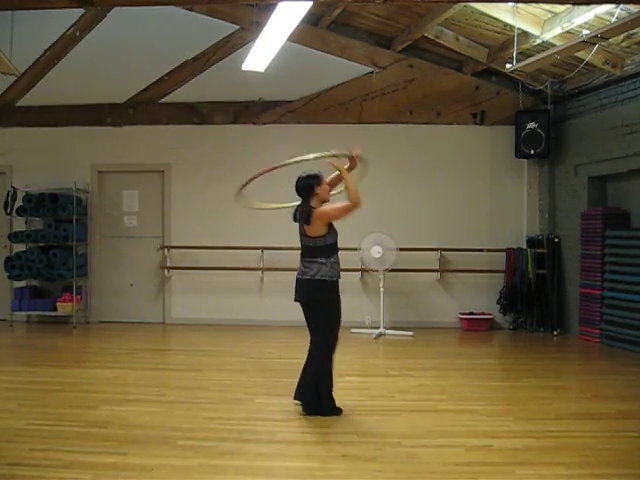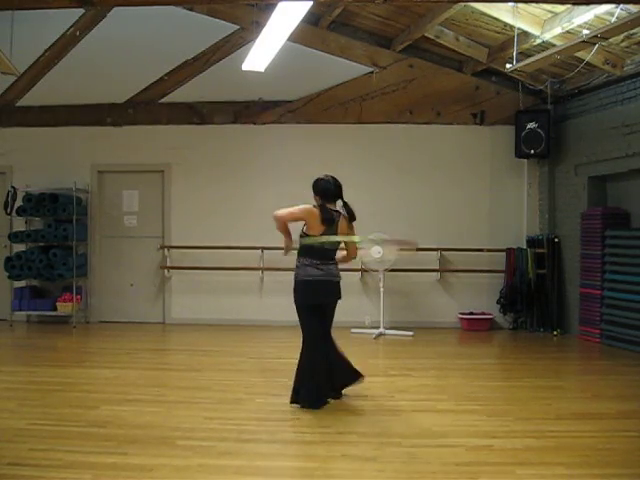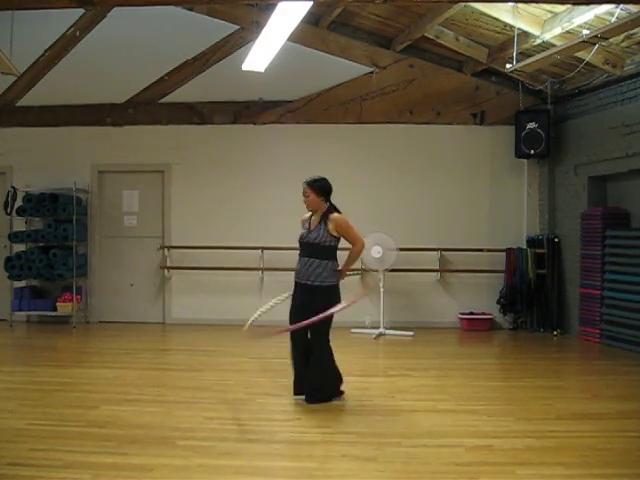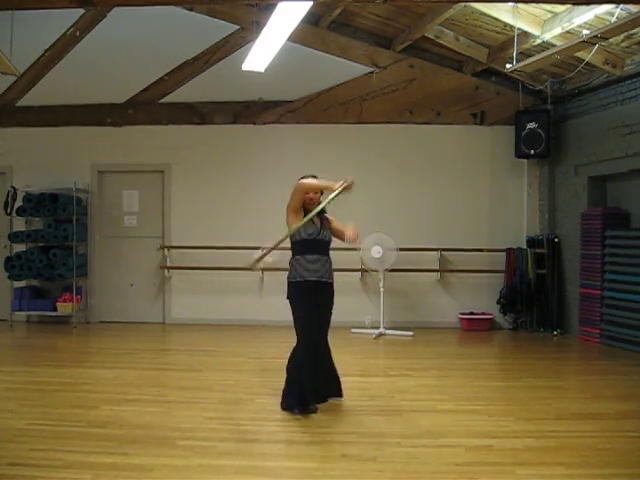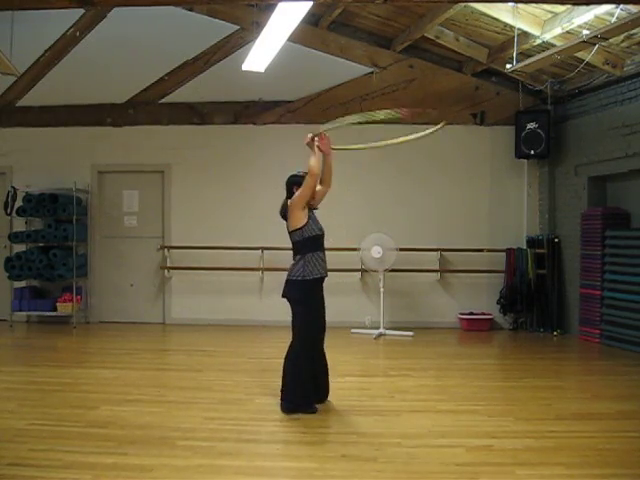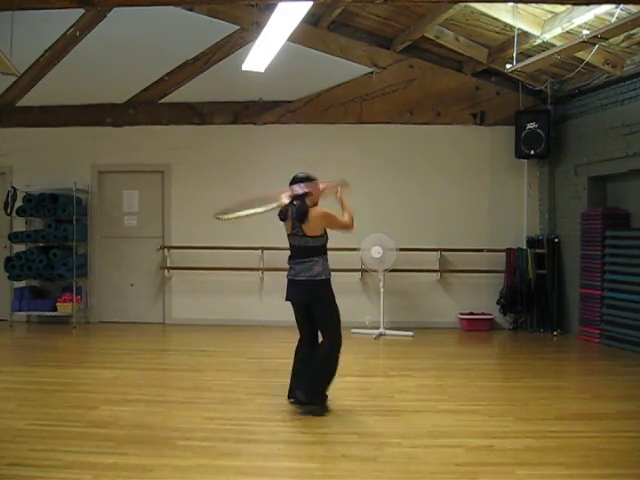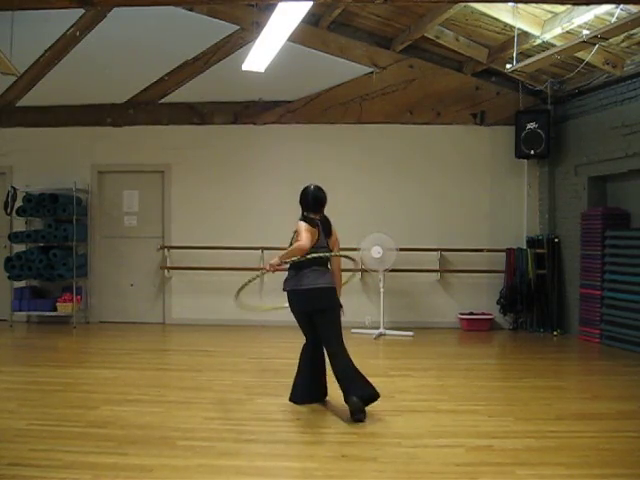
dt=0.4s
person 1, frame 1
left shoulder: (310, 209)
right shoulder: (319, 213)
left elbow: (336, 182)
right elbow: (355, 202)
left wrist: (349, 166)
right wrist: (344, 170)
left hip: (308, 283)
right hip: (321, 285)
left knee: (319, 341)
right knee: (325, 343)
left ankle: (310, 396)
right ankle: (317, 403)
person 1, frame 2
left shoulder: (312, 213)
right shoulder: (344, 221)
left elbow: (279, 216)
right elbow: (352, 254)
left wrist: (287, 238)
left hip: (306, 285)
right hip: (330, 285)
left knee: (311, 339)
right knee: (323, 336)
left ankle: (312, 395)
right ankle: (334, 385)
person 1, frame 3
left shoulder: (335, 219)
right shoulder: (306, 220)
left elbow: (359, 243)
left wrist: (344, 269)
left hip: (324, 288)
right hip: (302, 286)
left knee: (319, 337)
right knee: (297, 336)
left ankle: (323, 389)
right ankle: (308, 385)
person 1, frame 4
left shoulder: (327, 220)
right shoulder: (294, 213)
left elbow: (344, 232)
right elbow: (302, 185)
left wrist: (351, 231)
right wrist: (334, 185)
left hip: (324, 286)
right hip: (300, 286)
left knee: (319, 340)
right knee: (306, 340)
left ankle: (322, 389)
right ankle: (295, 399)
person 1, frame 5
left shoulder: (307, 209)
right shoulder: (295, 207)
left elbow: (325, 183)
right elbow: (313, 173)
left wrist: (326, 153)
right wrist: (314, 149)
left hip: (312, 284)
right hip: (302, 284)
left knee: (315, 339)
right knee: (302, 341)
left ankle: (312, 393)
right ankle: (293, 400)
person 1, frame 6
left shoulder: (289, 213)
right shoulder: (318, 215)
left elbow: (293, 198)
right elbow: (349, 224)
left wrist: (314, 189)
right wrist: (341, 199)
left hip: (296, 283)
right hip: (316, 284)
left knee: (307, 339)
right knee: (332, 339)
left ankle: (303, 392)
right ankle: (310, 392)
person 1, frame 7
left shoulder: (304, 226)
right shoulder: (332, 232)
left elbow: (303, 245)
right elbow: (336, 269)
left wrist: (279, 259)
right wrist: (337, 297)
left hip: (299, 293)
right hip: (324, 292)
left knee: (313, 341)
right knee: (335, 346)
left ankle: (307, 393)
right ankle: (356, 395)
